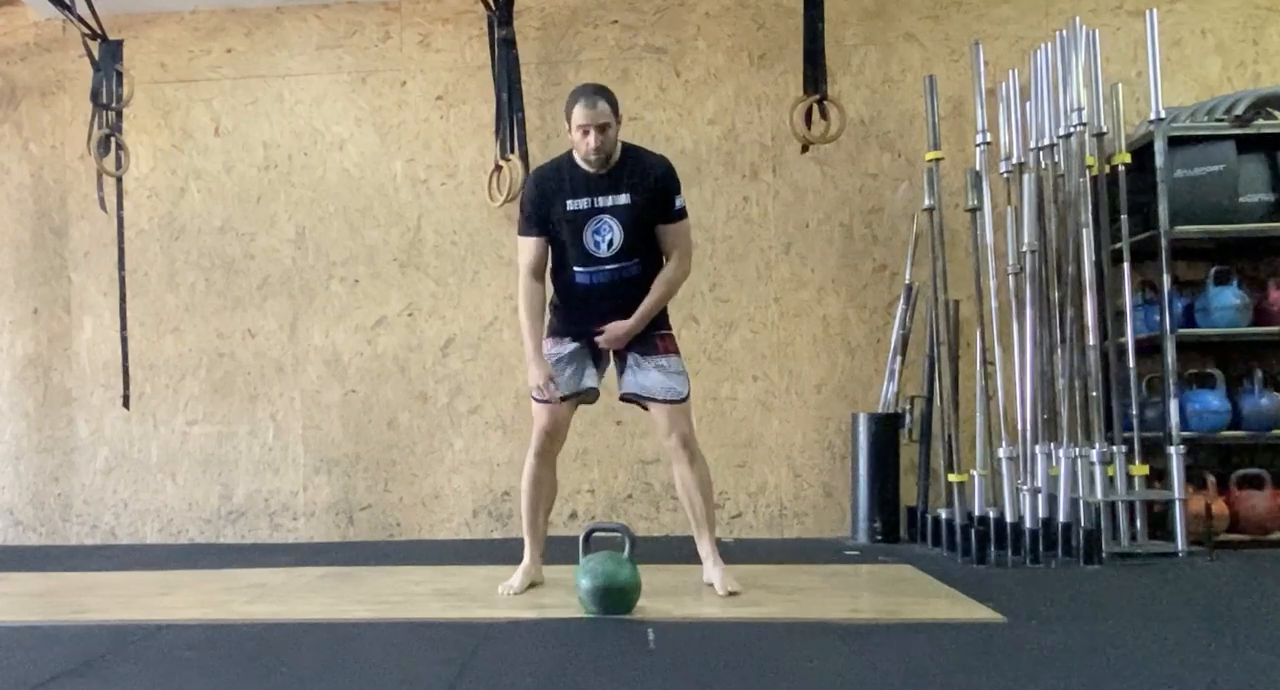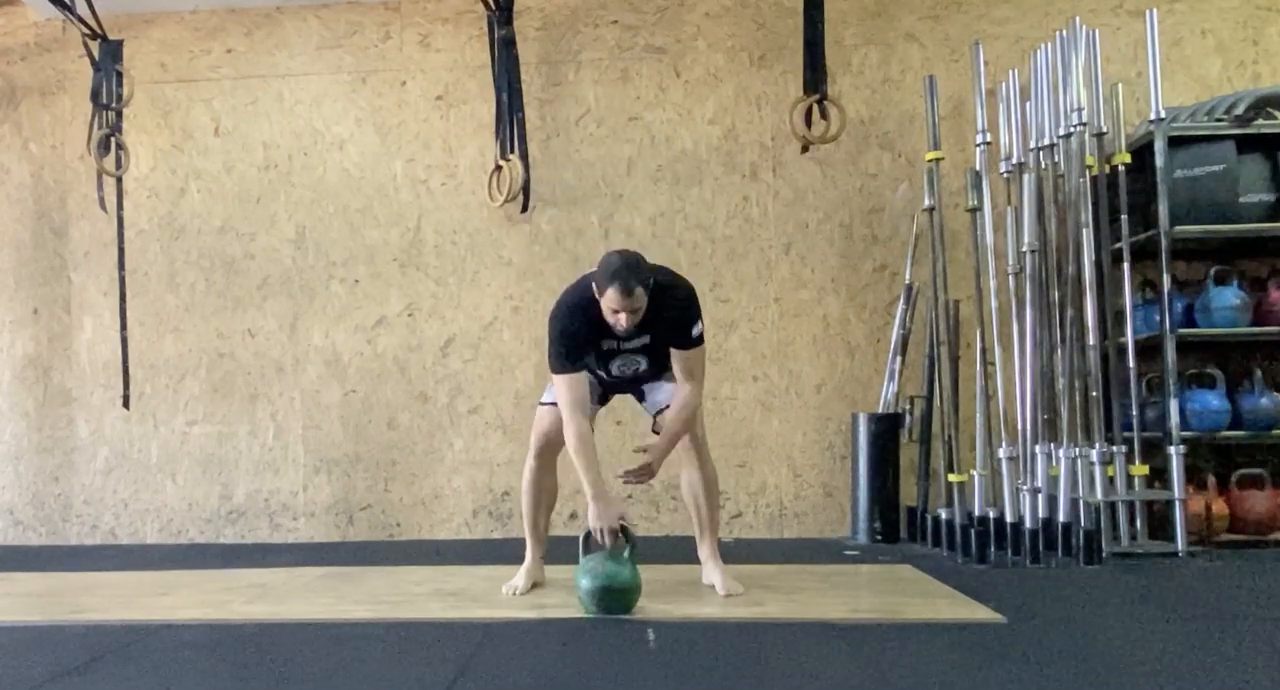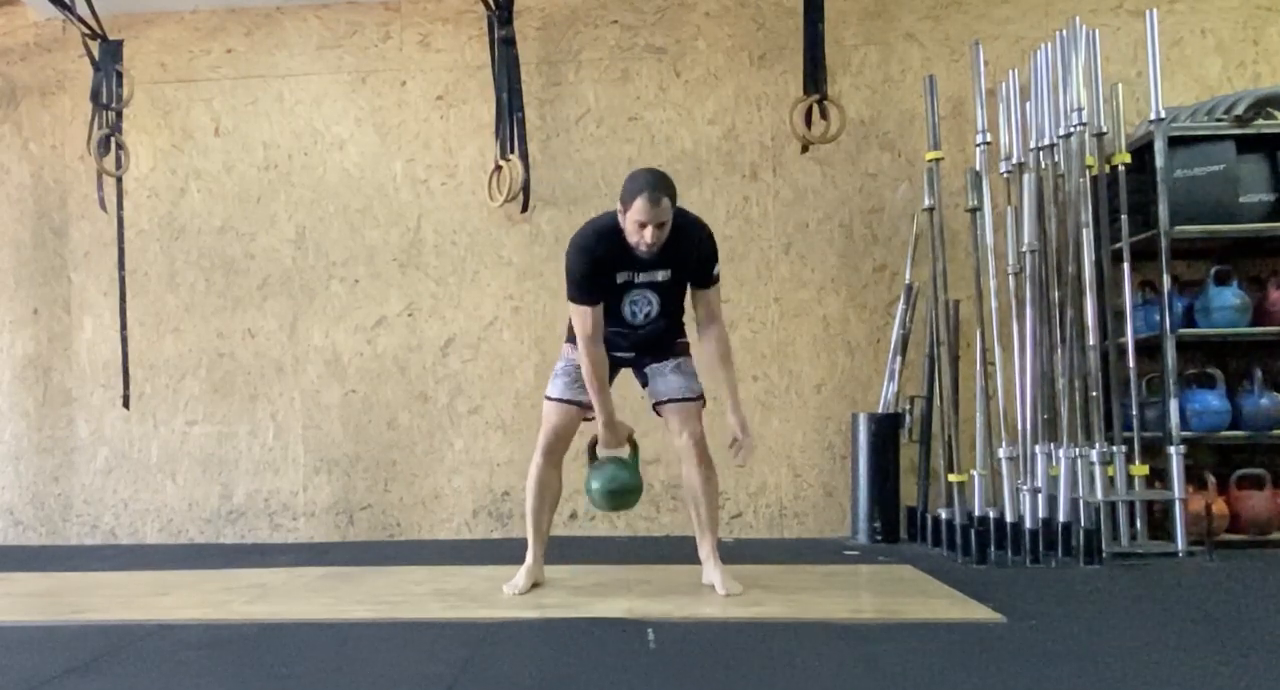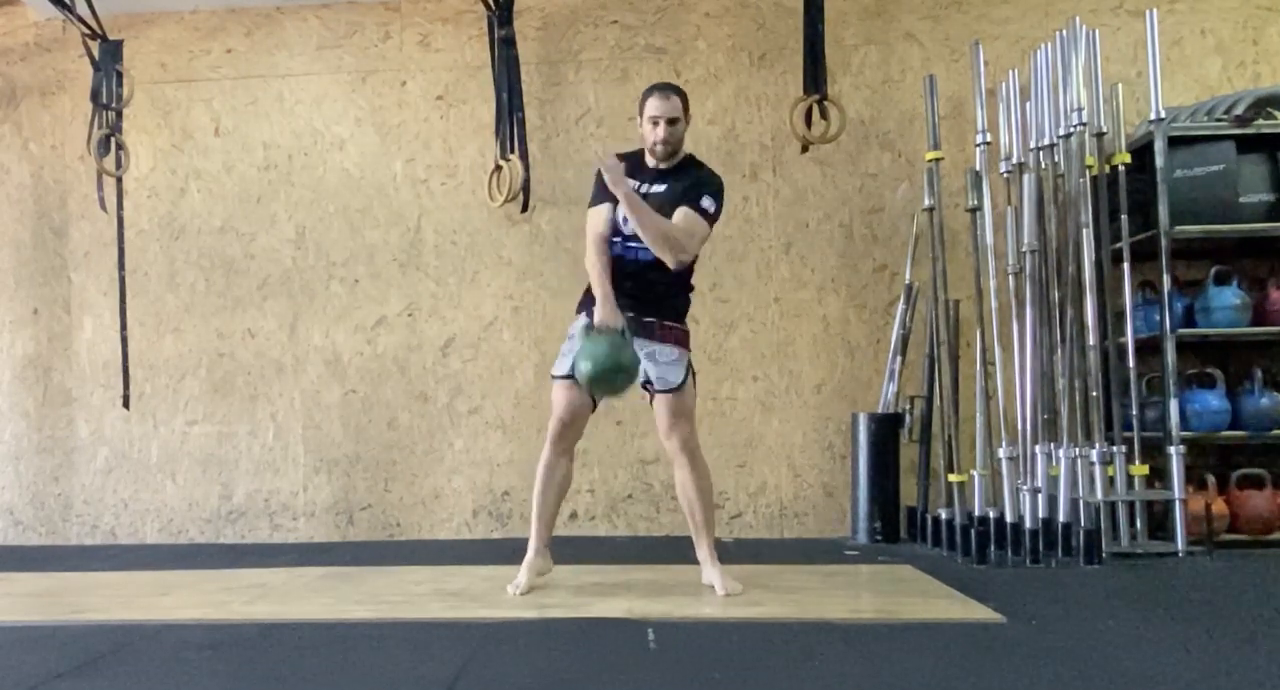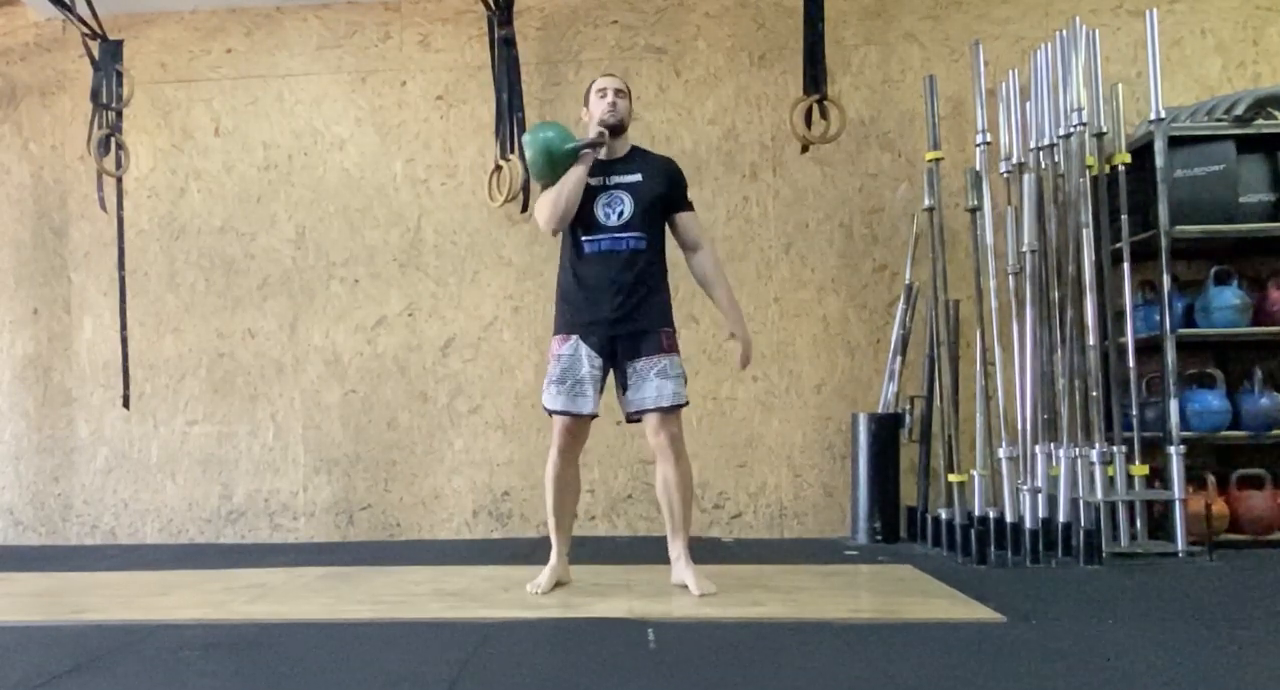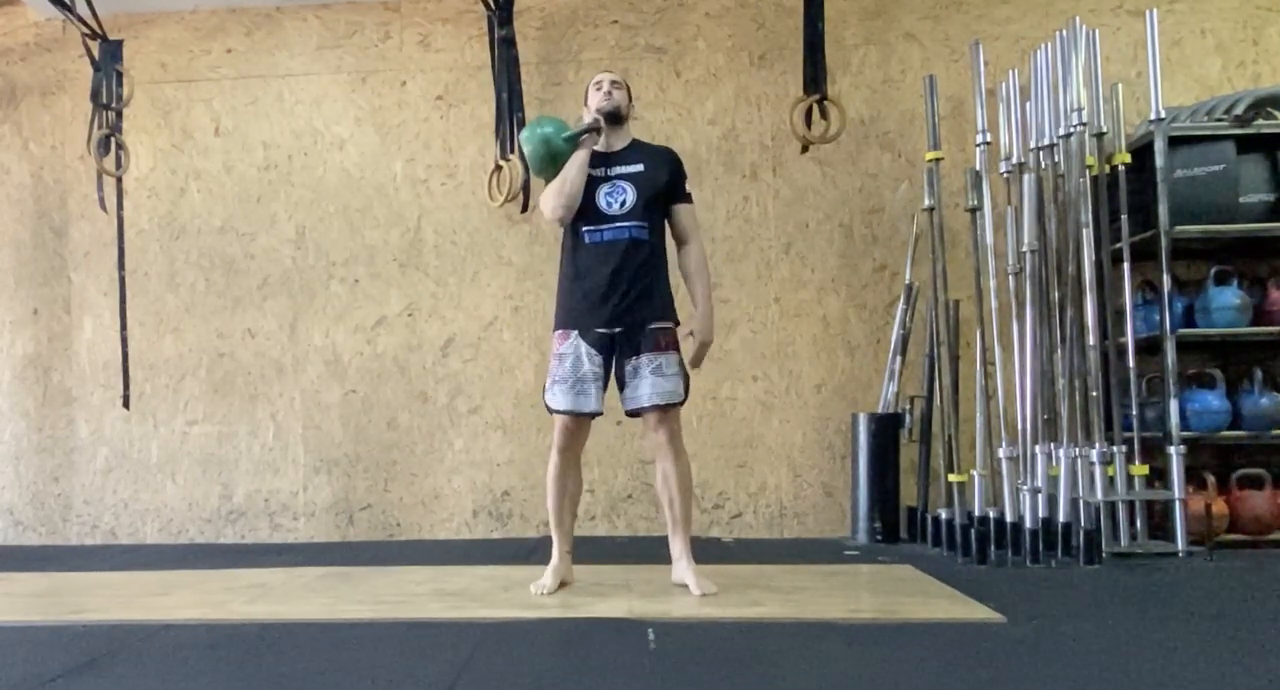
dt=0.7s
person 1, frame 1
left shoulder: (654, 172)
right shoulder: (544, 183)
left elbow: (678, 259)
right elbow: (531, 275)
left wrist: (635, 323)
right wrist: (534, 354)
left hip: (643, 325)
right hip: (571, 329)
left knee: (679, 435)
right knee: (544, 438)
left ankle: (711, 560)
right ankle: (531, 562)
person 1, frame 2
left shoulder: (677, 296)
right shoulder: (569, 312)
left elbow: (691, 385)
right elbow: (574, 415)
left wrist: (660, 452)
right wrist: (598, 497)
left hip: (657, 368)
right hip: (590, 371)
left knee: (694, 439)
right knee: (542, 443)
left ankle: (711, 561)
right ankle: (533, 562)
person 1, frame 3
left shoulder: (695, 236)
right shoulder: (588, 244)
left elbow: (711, 324)
right elbow: (589, 339)
left wrist: (733, 405)
right wrist: (607, 419)
left hip: (663, 344)
right hip: (597, 338)
left knee: (693, 439)
right knee: (550, 440)
left ankle: (712, 561)
right ankle: (533, 561)
person 1, frame 4
left shoulder: (703, 183)
right shoulder: (613, 170)
left elbow: (677, 251)
right elbow: (595, 239)
left wrist: (626, 192)
right wrist: (604, 303)
left hip: (659, 320)
right hip: (599, 312)
left knee: (680, 438)
right knee: (560, 428)
left ankle: (710, 563)
right ankle: (536, 555)
person 1, frame 5
left shoulder: (662, 171)
right shoulder: (567, 167)
left elbow: (696, 247)
right elbow: (550, 222)
left wrist: (733, 314)
right wrist: (587, 155)
left hip: (648, 326)
right hip: (579, 326)
left knee: (667, 439)
right knee: (564, 439)
left ankle: (681, 560)
right ankle: (558, 560)
person 1, frame 6
left shoulder: (662, 161)
right shoulder: (569, 160)
left elbow: (689, 242)
right elbow: (556, 210)
left wrist: (703, 313)
right wrist: (585, 145)
left hip: (649, 321)
right hip: (581, 321)
left knee: (666, 432)
right knee: (566, 438)
left ankle: (683, 561)
right ankle: (560, 560)
